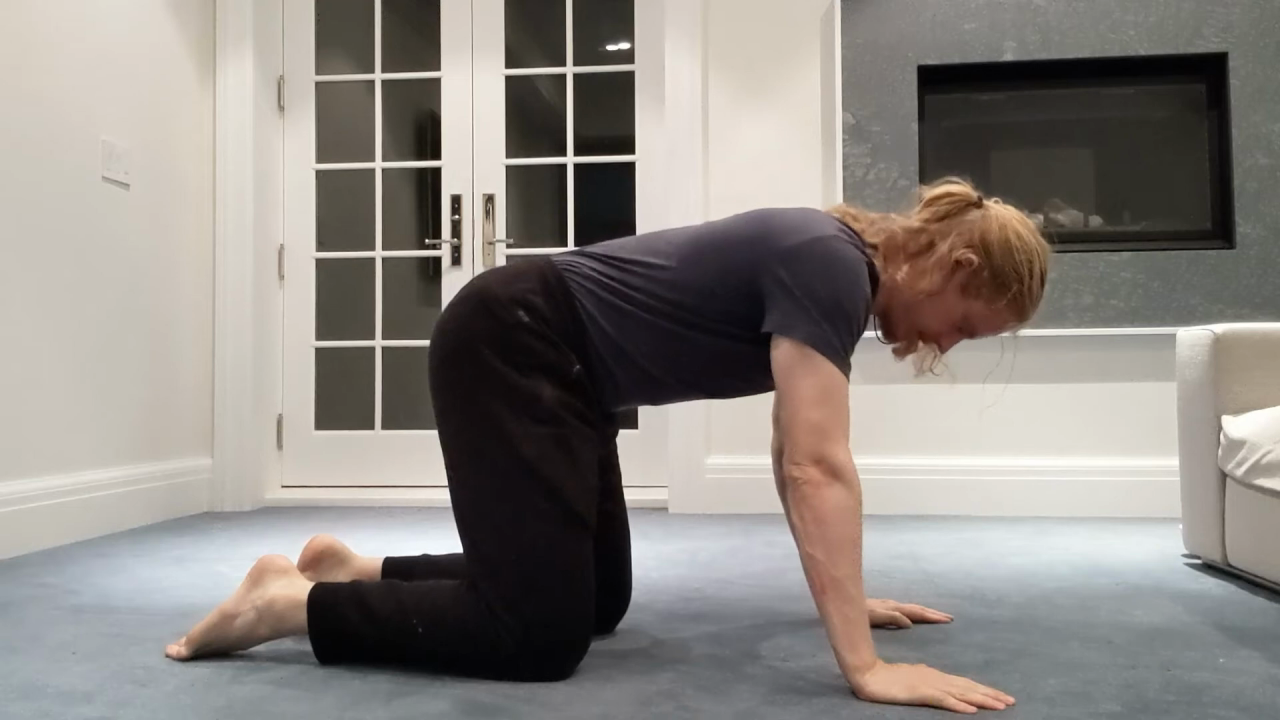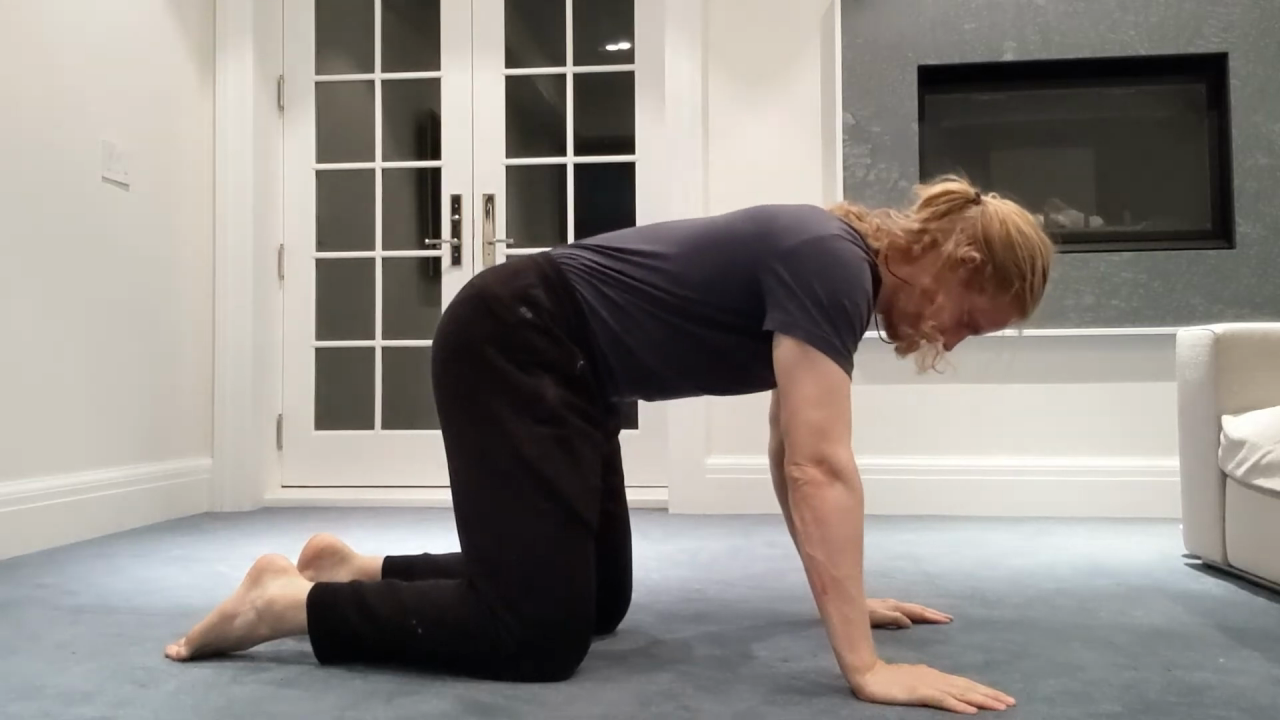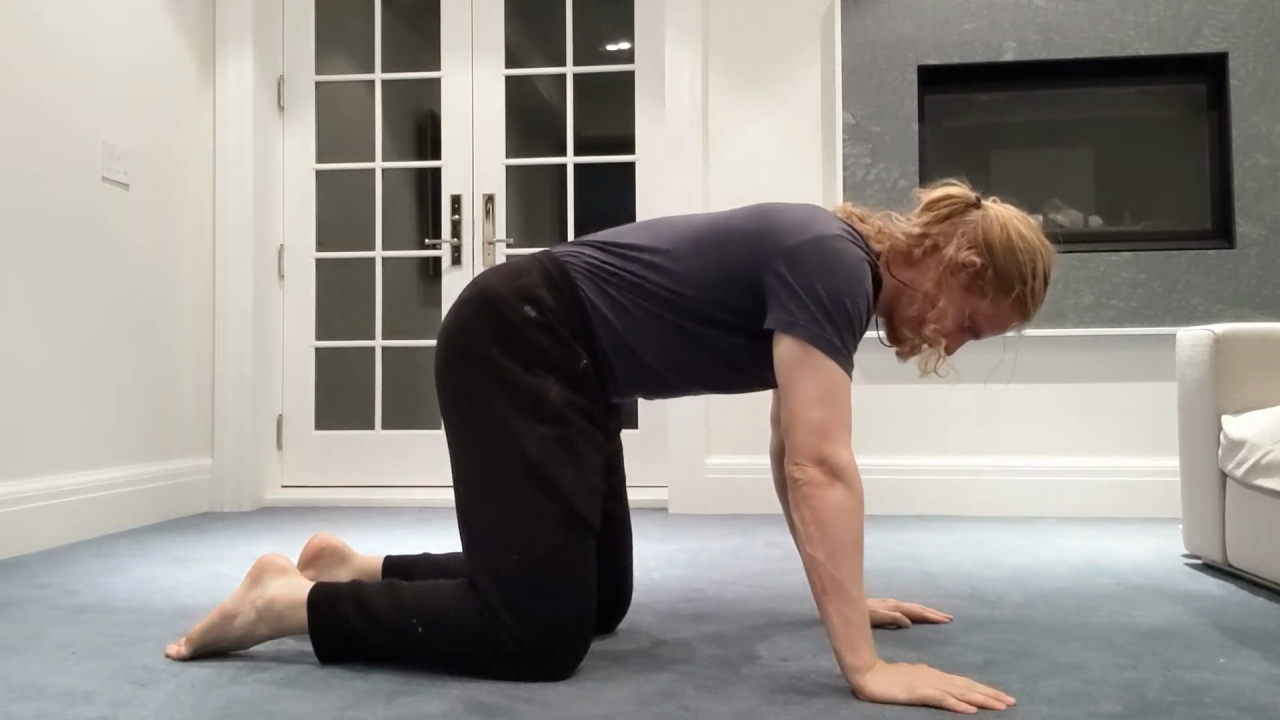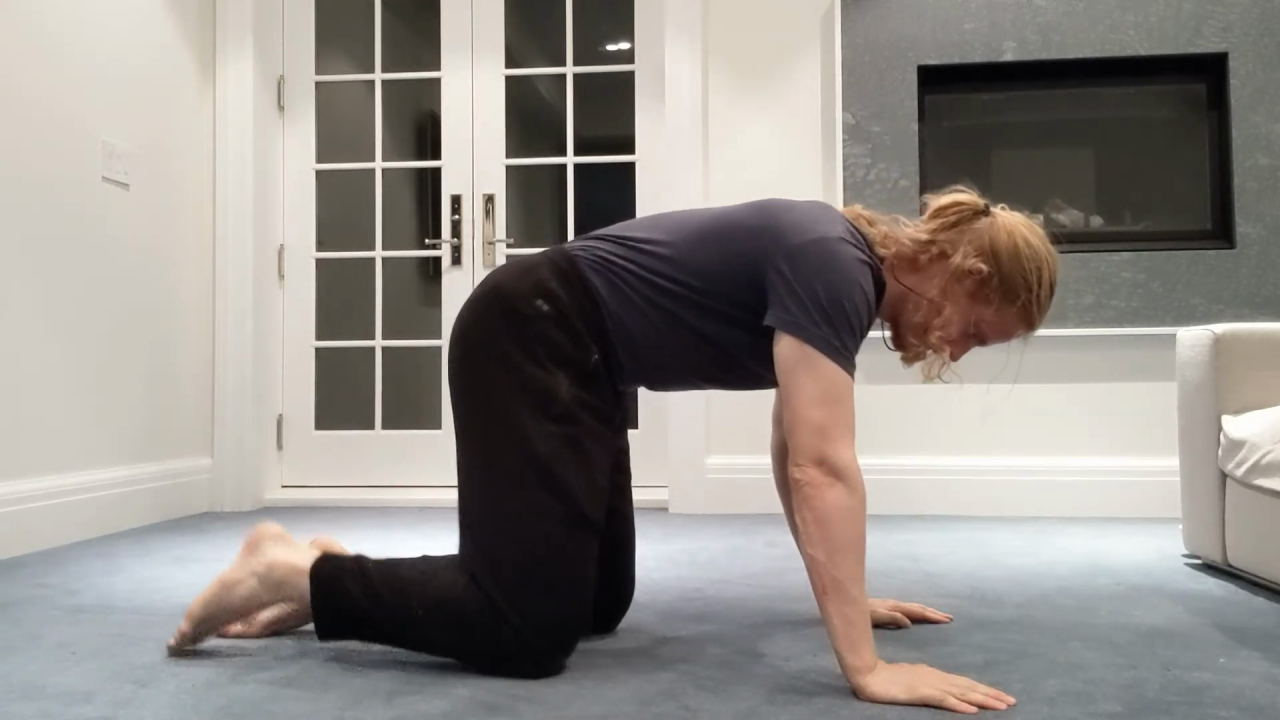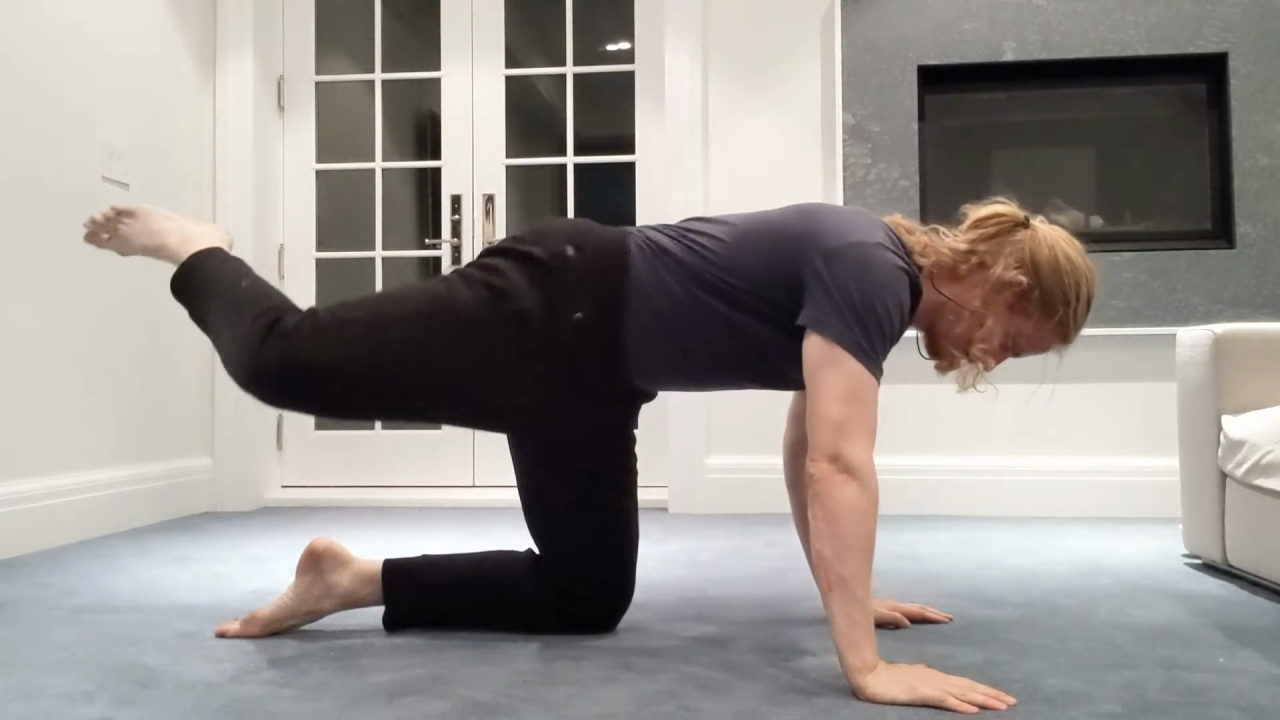
dt=1s
person 1, frame 1
left shoulder: (836, 273)
right shoulder: (828, 267)
left elbow: (793, 457)
right elbow: (820, 469)
left wrist: (847, 597)
left hip: (555, 370)
right hip: (507, 350)
left knee: (597, 598)
right knee: (542, 633)
left ankle: (351, 567)
right ankle: (288, 600)
person 1, frame 2
left shoulder: (837, 272)
right shoulder: (830, 265)
left elbow: (791, 456)
right elbow: (821, 470)
left wrist: (846, 596)
left hip: (558, 365)
right hip: (510, 347)
left knee: (597, 599)
right knee: (541, 633)
left ankle: (352, 567)
right ankle: (287, 603)
person 1, frame 3
left shoulder: (838, 273)
right shoulder: (830, 265)
left elbow: (791, 457)
right elbow: (821, 470)
left wrist: (845, 596)
left hip: (561, 364)
right hip: (515, 346)
left knee: (600, 599)
right knee: (543, 632)
left ankle: (354, 567)
right ankle: (288, 600)
person 1, frame 4
left shoulder: (846, 272)
right shoulder: (831, 266)
left elbow: (793, 454)
right elbow: (823, 469)
left wrist: (844, 593)
left hip: (577, 362)
right hip: (530, 342)
left knee: (595, 601)
right knee: (531, 629)
left ankle: (350, 568)
right ankle: (296, 573)
person 1, frame 5
left shoulder: (871, 279)
right shoulder: (868, 271)
left elbow: (805, 451)
right elbow: (840, 467)
left wrist: (848, 594)
left hip: (584, 371)
right hip: (553, 310)
left knee: (587, 597)
right knee: (290, 359)
left ankle: (354, 577)
right ankle: (192, 248)
